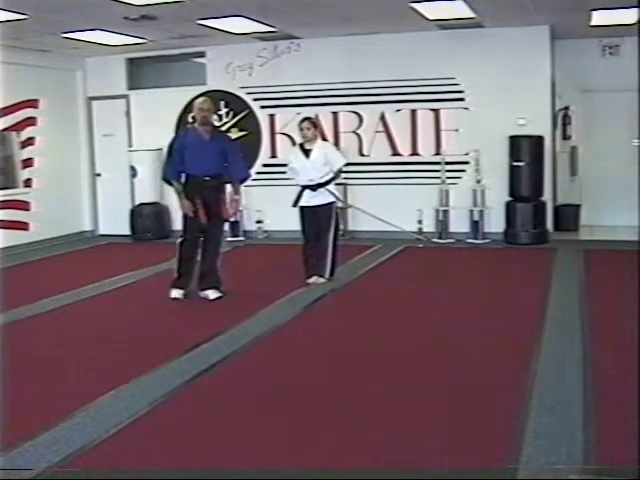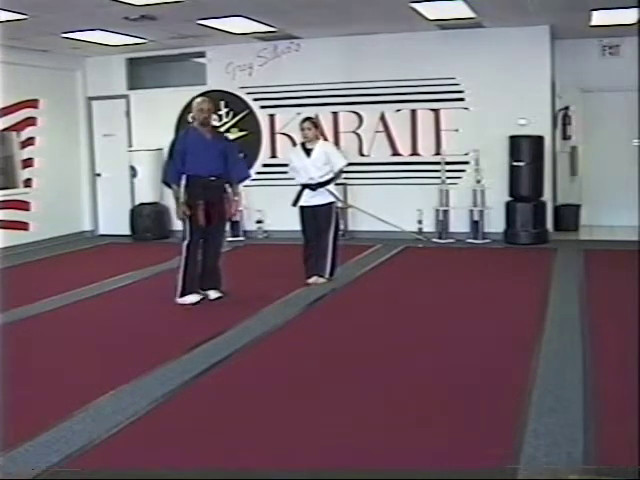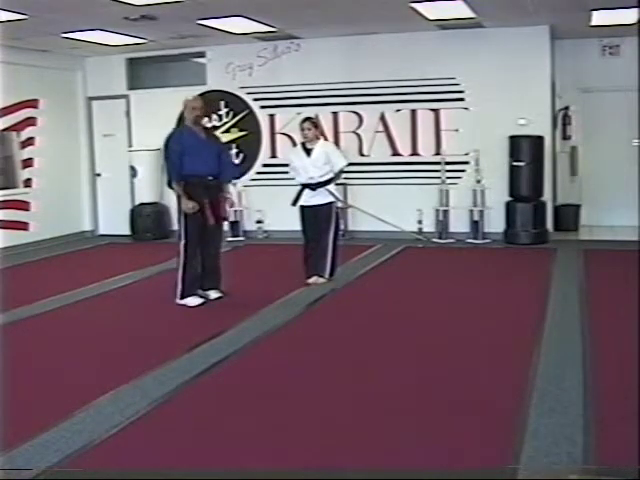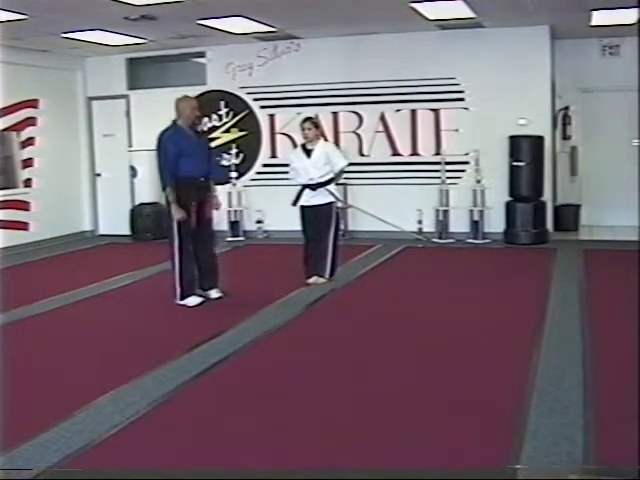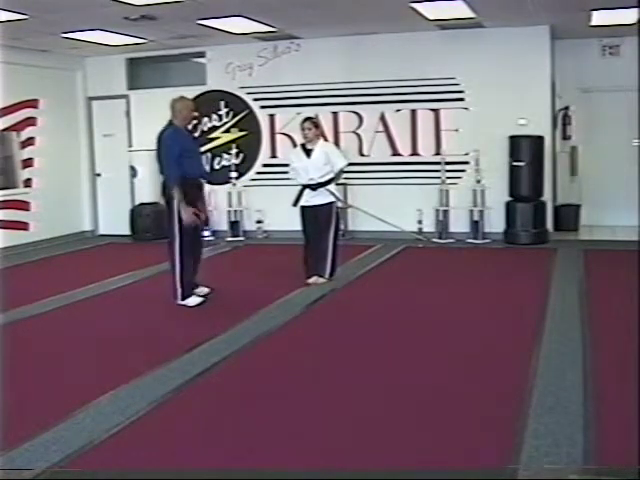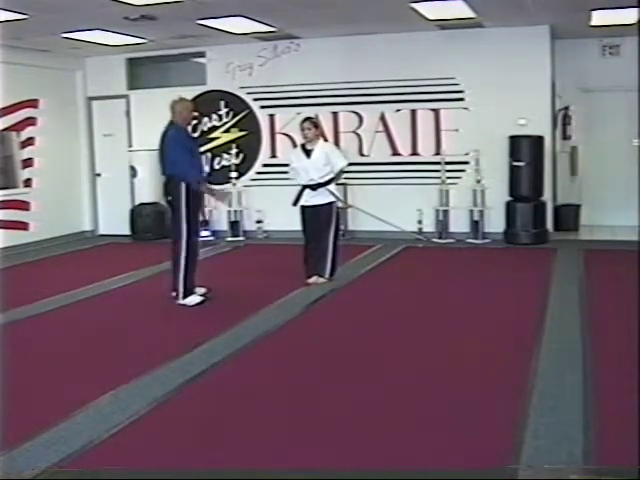
dt=0.4s
person 1, frame 1
left shoulder: (223, 139)
right shoulder: (183, 138)
left elbow: (235, 169)
right elbow: (174, 171)
left wrist: (235, 196)
right wrist: (181, 198)
left hip: (216, 190)
right hip: (193, 190)
left knee: (213, 240)
right knee: (189, 239)
left ankle: (208, 285)
right ankle: (179, 284)
person 1, frame 2
left shoulder: (221, 139)
right shoulder: (184, 138)
left elbow: (233, 169)
right elbow: (174, 172)
left wrist: (234, 196)
right wrist: (179, 202)
left hip: (218, 191)
right hip: (196, 191)
left knee: (214, 242)
right knee: (192, 241)
left ankle: (209, 286)
right ankle: (185, 291)
person 1, frame 3
left shoulder: (210, 137)
right shoulder: (177, 137)
left elbow: (223, 166)
right elbow: (174, 172)
left wrist: (224, 192)
right wrist: (183, 198)
left hip: (213, 191)
right hip: (192, 191)
left knee: (212, 242)
right knee: (190, 243)
left ankle: (209, 286)
right ankle: (185, 293)
person 1, frame 4
left shoulder: (197, 136)
right shoulder: (170, 136)
left elbow: (208, 167)
right elbow: (167, 173)
left wrist: (212, 193)
right wrist: (174, 204)
left hip: (201, 192)
right hip: (182, 192)
left knee: (205, 241)
right knee: (182, 244)
left ankle: (208, 286)
right ankle: (184, 293)
person 1, frame 5
left shoulder: (185, 134)
right shoulder: (170, 136)
right elbow: (171, 173)
left wrist: (197, 197)
right wrist: (182, 205)
left hip: (193, 190)
right hip: (180, 193)
left knee: (194, 242)
right knee: (182, 242)
left ankle: (190, 285)
right ankle: (183, 293)
person 1, frame 6
left shoulder: (177, 133)
right shoulder: (176, 135)
right elbow: (188, 168)
left wrist: (203, 189)
right wrist: (210, 191)
left hip: (184, 189)
right hip: (182, 190)
left knee: (185, 238)
right knee: (185, 241)
left ankle: (185, 286)
right ankle: (183, 293)
person 2, frame 1
left shoulder: (326, 148)
right shoulder: (295, 152)
left elbow: (338, 169)
left wrist: (326, 182)
right wrist: (305, 183)
left hip: (325, 196)
right hip: (306, 197)
left knee: (326, 236)
right knee: (310, 237)
left ankle: (323, 272)
right ankle: (312, 272)
person 2, frame 2
left shoulder: (327, 147)
right shoulder: (296, 152)
left elbow: (339, 169)
left wrist: (327, 182)
right wrist: (306, 183)
left hip: (325, 196)
right hip: (306, 197)
left knee: (325, 236)
right knee: (310, 237)
left ankle: (323, 272)
right ankle: (312, 272)
person 2, frame 3
left shoulder: (327, 147)
right shoulder: (296, 152)
left elbow: (339, 169)
left wrist: (328, 182)
right wrist: (305, 183)
left hip: (325, 195)
right hip: (306, 197)
left knee: (325, 236)
right knee: (310, 236)
left ankle: (323, 272)
right ankle: (312, 272)
person 2, frame 4
left shoulder: (328, 148)
right shoulder: (297, 152)
left elbow: (339, 168)
right elbow: (295, 173)
left wrist: (329, 183)
right wrist: (305, 183)
left hip: (325, 196)
right hip: (307, 197)
left knee: (326, 236)
right knee: (310, 237)
left ankle: (323, 272)
right ankle: (312, 272)
person 2, frame 5
left shoulder: (327, 148)
right shoulder: (297, 152)
left elbow: (340, 168)
right elbow: (295, 173)
left wrist: (329, 183)
right wrist: (305, 184)
left hip: (325, 196)
right hip: (307, 197)
left knee: (326, 236)
right knee: (310, 237)
left ankle: (323, 272)
right ankle: (313, 272)
person 2, frame 6
left shoulder: (327, 148)
right shoulder: (297, 152)
left elbow: (340, 168)
right elbow: (294, 173)
left wrist: (329, 183)
right wrist: (305, 183)
left hip: (325, 196)
right hip: (307, 197)
left knee: (326, 236)
right knee: (310, 237)
left ankle: (323, 272)
right ankle: (313, 272)
